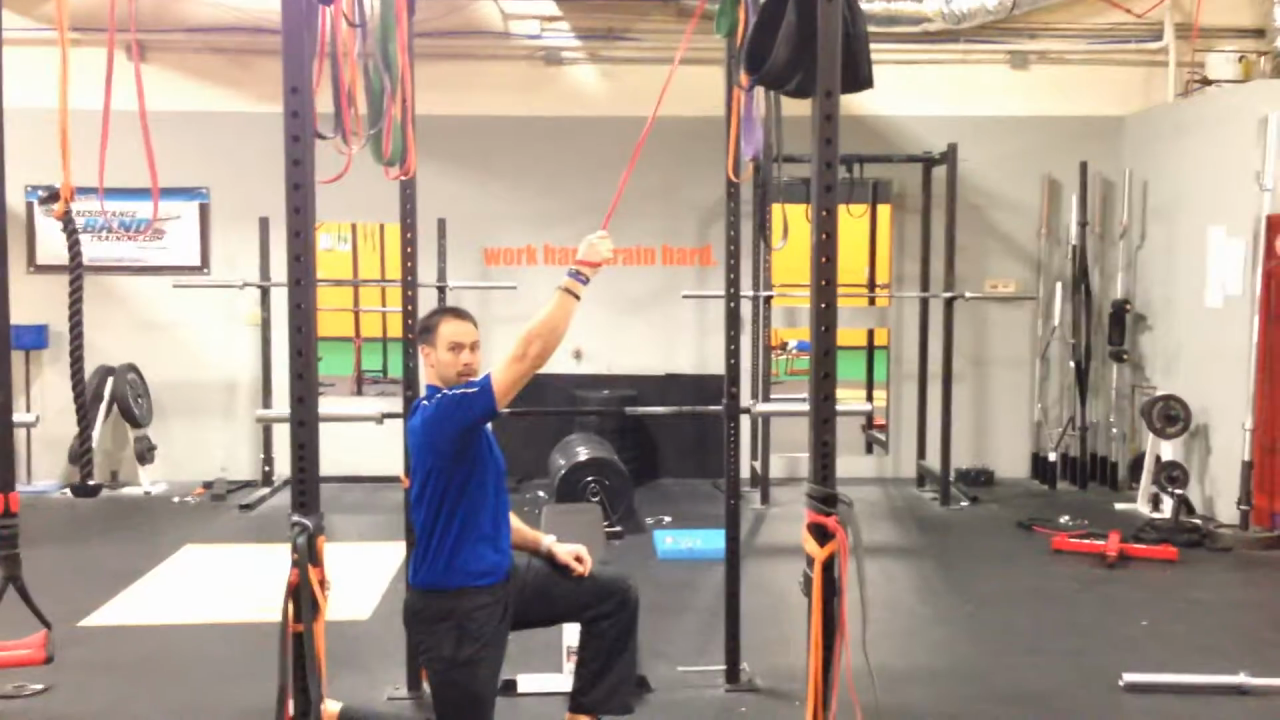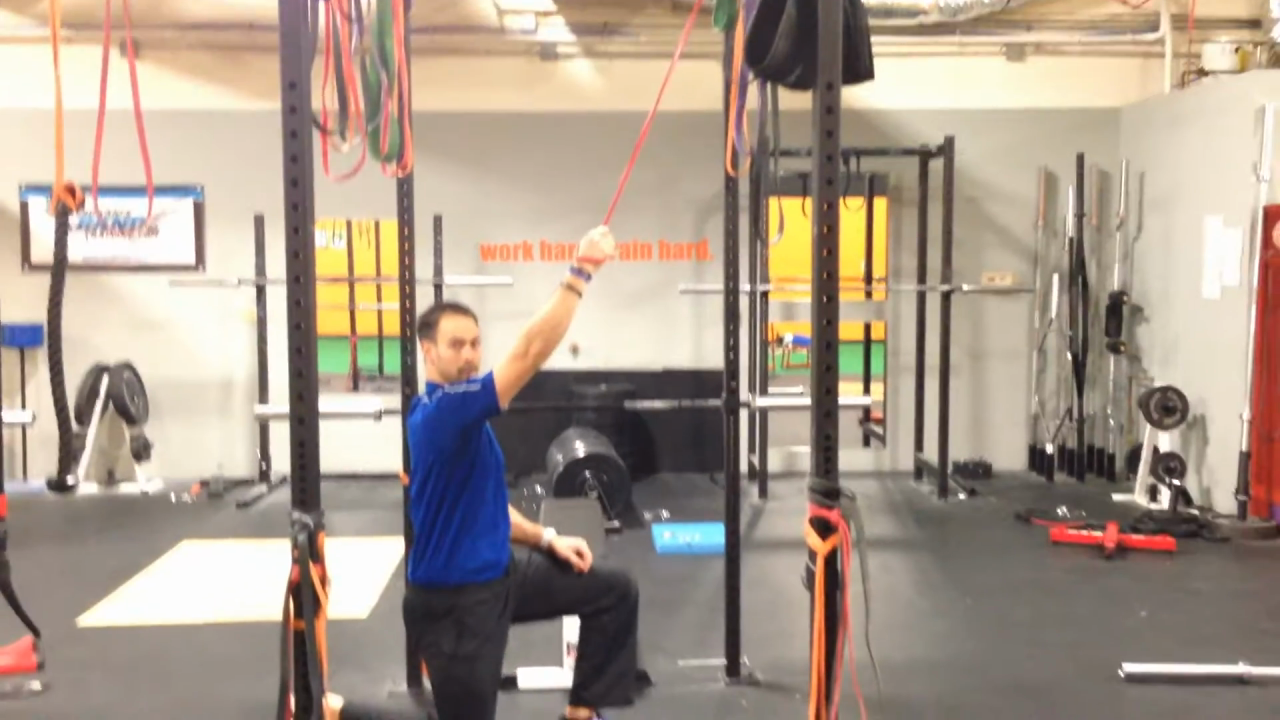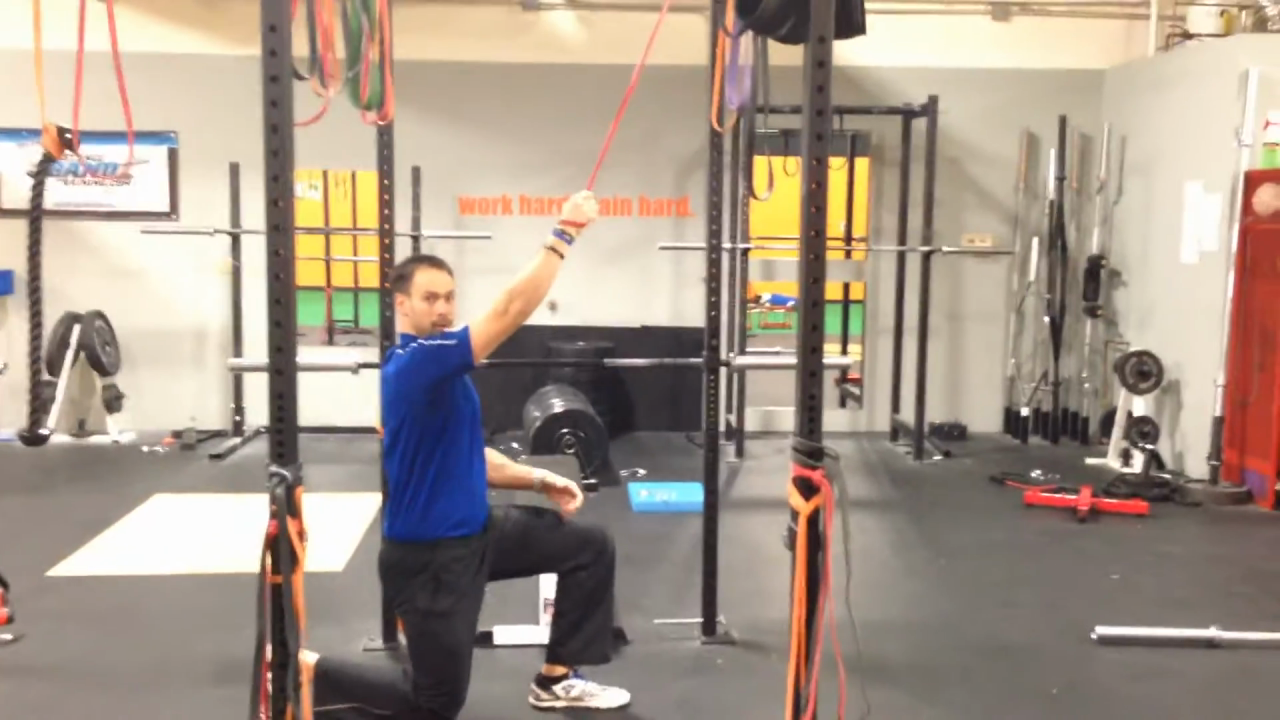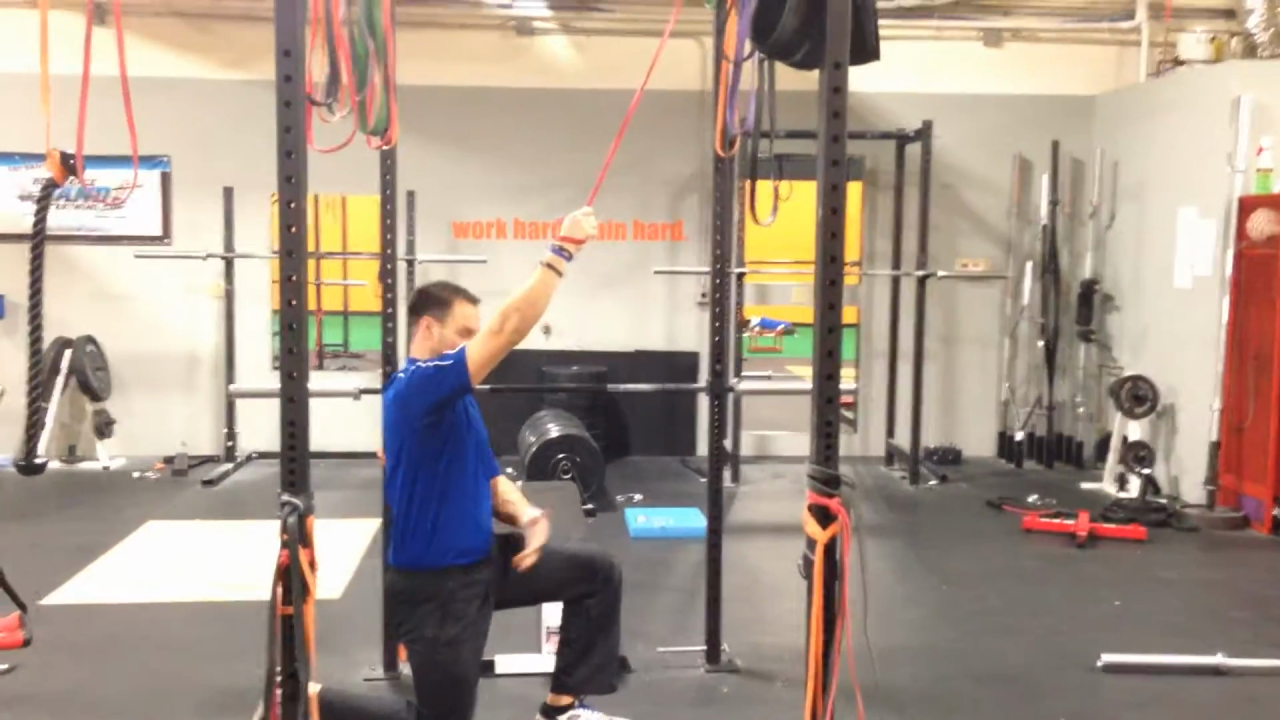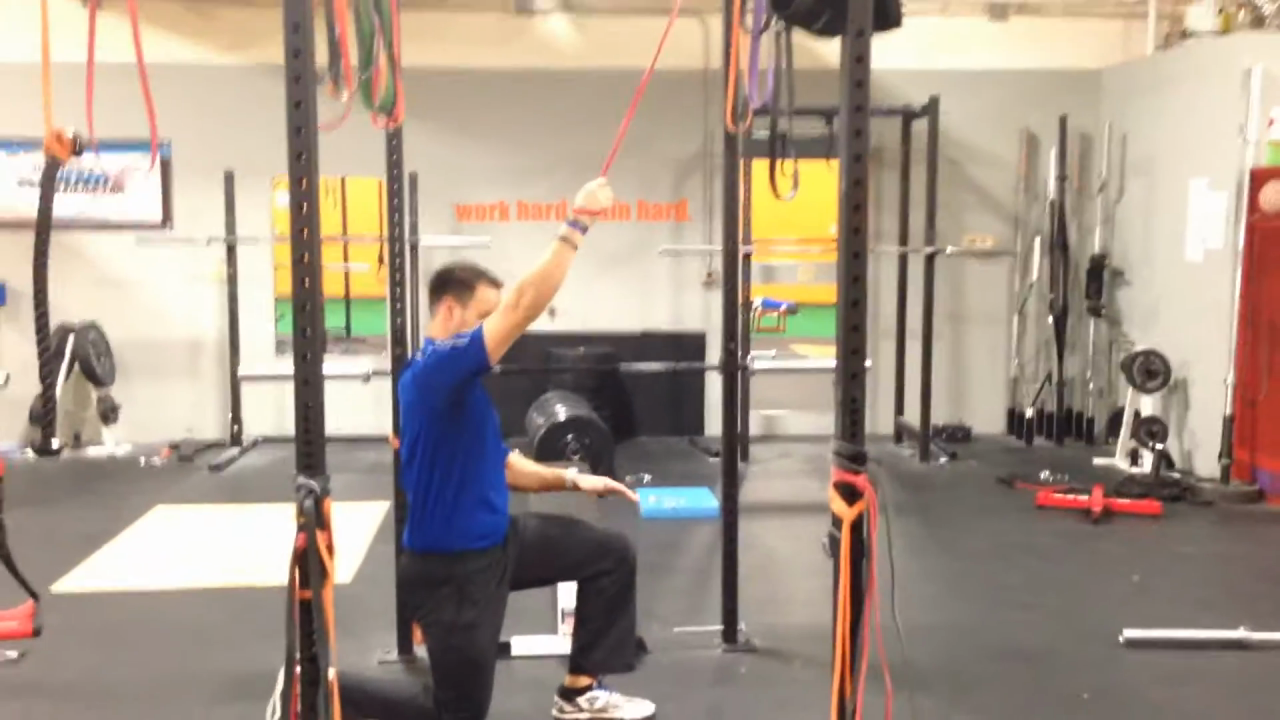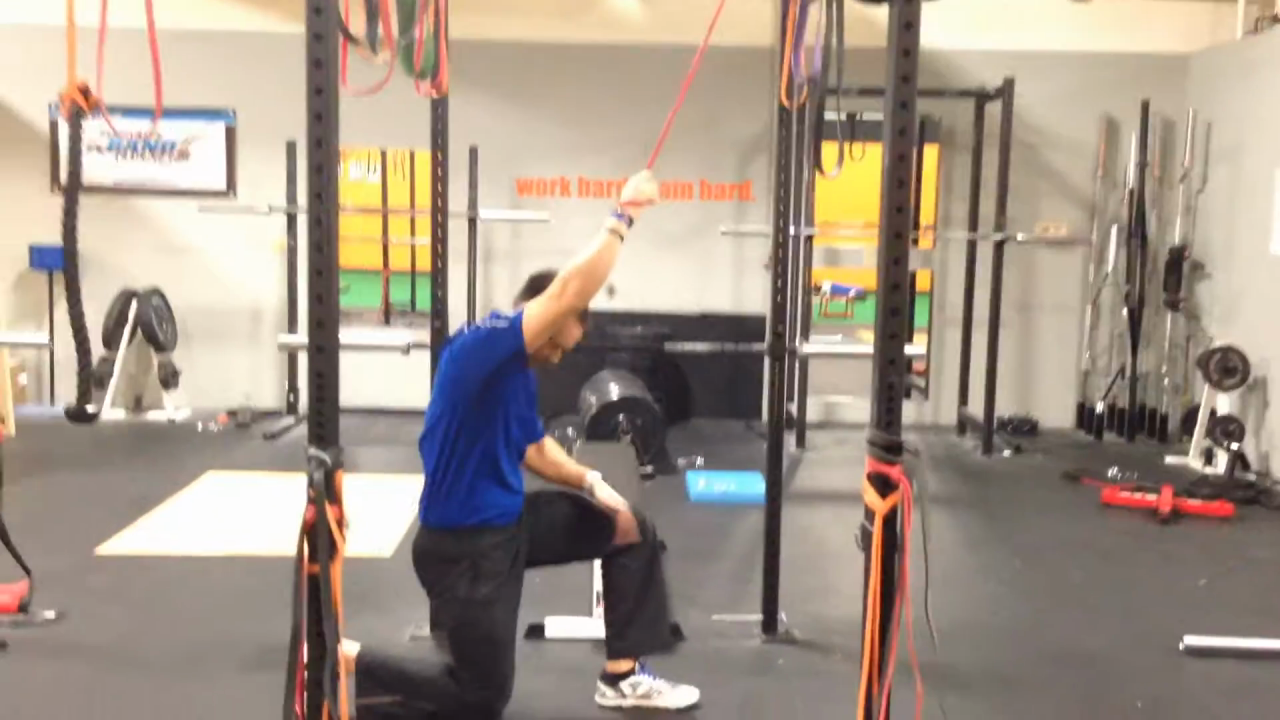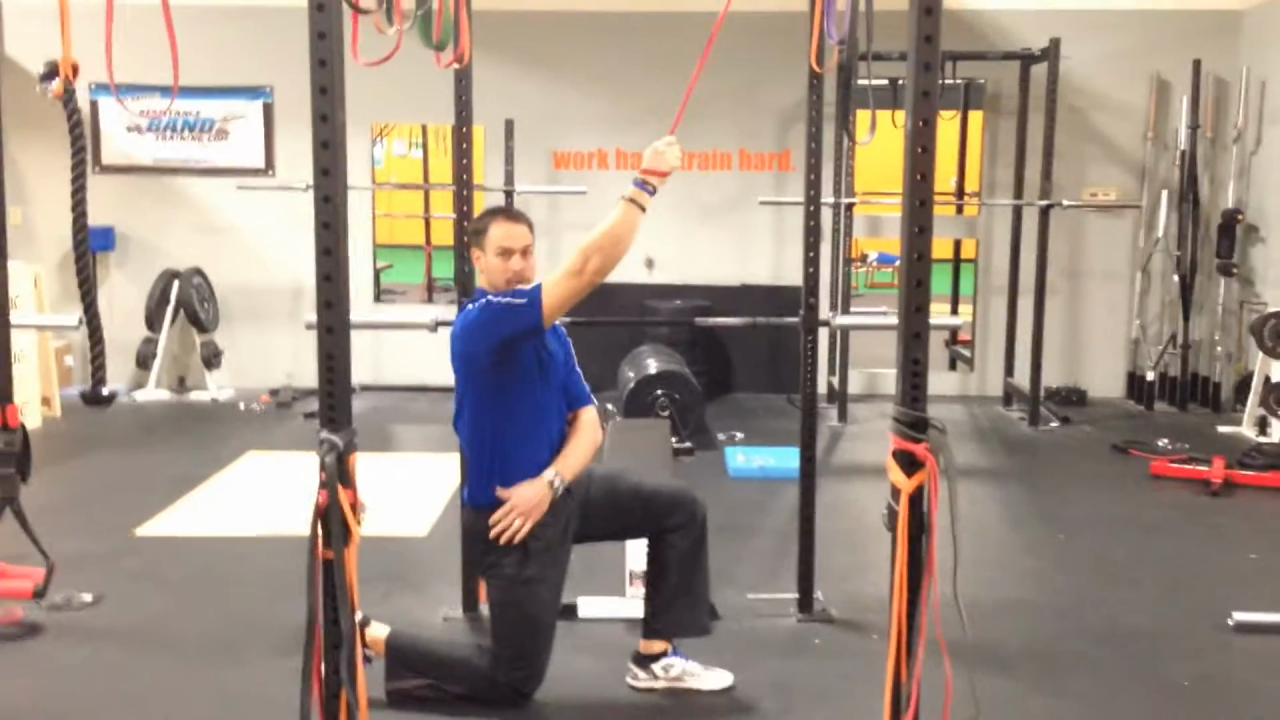
dt=0.7s
person 1, frame 1
left shoulder: (460, 423)
right shoulder: (437, 418)
right elbow: (526, 359)
left wrist: (546, 544)
right wrist: (579, 273)
left hip: (493, 578)
right hip: (452, 596)
left knee: (612, 599)
person 1, frame 2
left shoulder: (462, 416)
right shoulder: (440, 413)
right elbow: (529, 352)
left wrist: (545, 537)
right wrist: (582, 269)
left hip: (496, 573)
right hip: (452, 598)
left knee: (612, 592)
person 1, frame 3
left shoulder: (442, 370)
right shoulder: (414, 365)
right elbow: (507, 315)
left wrist: (542, 479)
right wrist: (565, 231)
left hip: (467, 528)
right hip: (424, 549)
left knee: (589, 548)
left ankle: (558, 676)
right ankle: (304, 669)
person 1, frame 4
left shoulder: (451, 399)
right shoulder: (415, 392)
left elbow: (490, 477)
right elbow: (506, 331)
left wrist: (526, 516)
right wrist: (562, 250)
left hip: (479, 556)
right hip: (434, 581)
left knee: (596, 575)
person 1, frame 5
left shoulder: (461, 379)
right shoulder: (435, 371)
left elbow: (499, 464)
right elbow: (524, 305)
left wrist: (574, 479)
right wrist: (578, 222)
left hip: (494, 542)
right hip: (450, 567)
left knee: (611, 551)
person 1, frame 6
left shoulder: (516, 369)
right shoulder: (476, 348)
left elbow: (534, 447)
right elbow: (569, 292)
left wrist: (592, 484)
right wrist: (624, 215)
left hip: (511, 520)
right hip: (463, 544)
left knee: (630, 532)
left ankle: (622, 676)
right ankle: (336, 658)
person 1, frame 7
left shoulder: (549, 333)
right shoulder: (480, 323)
left elbow: (586, 420)
right elbow: (588, 271)
left wrist: (549, 484)
right wrist: (645, 183)
left hip: (556, 492)
right hip: (510, 512)
left knee: (680, 511)
right knee: (513, 682)
left ankle: (655, 657)
right ankle: (365, 636)
